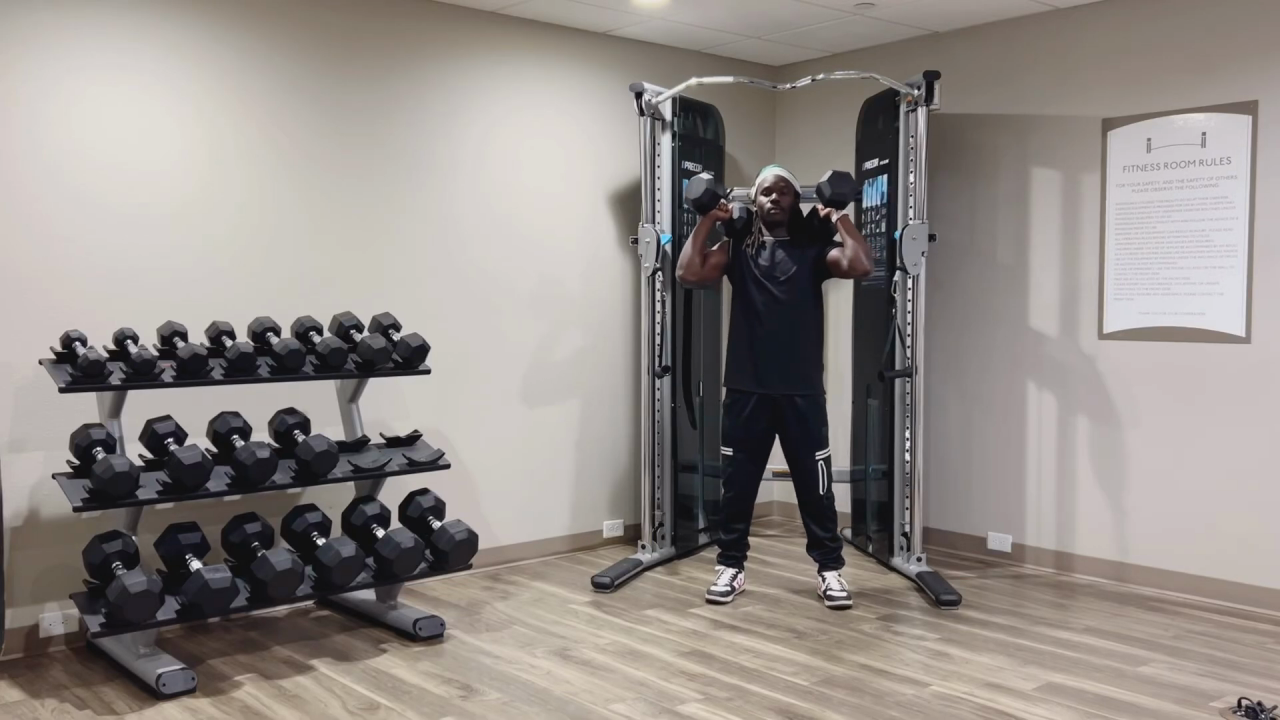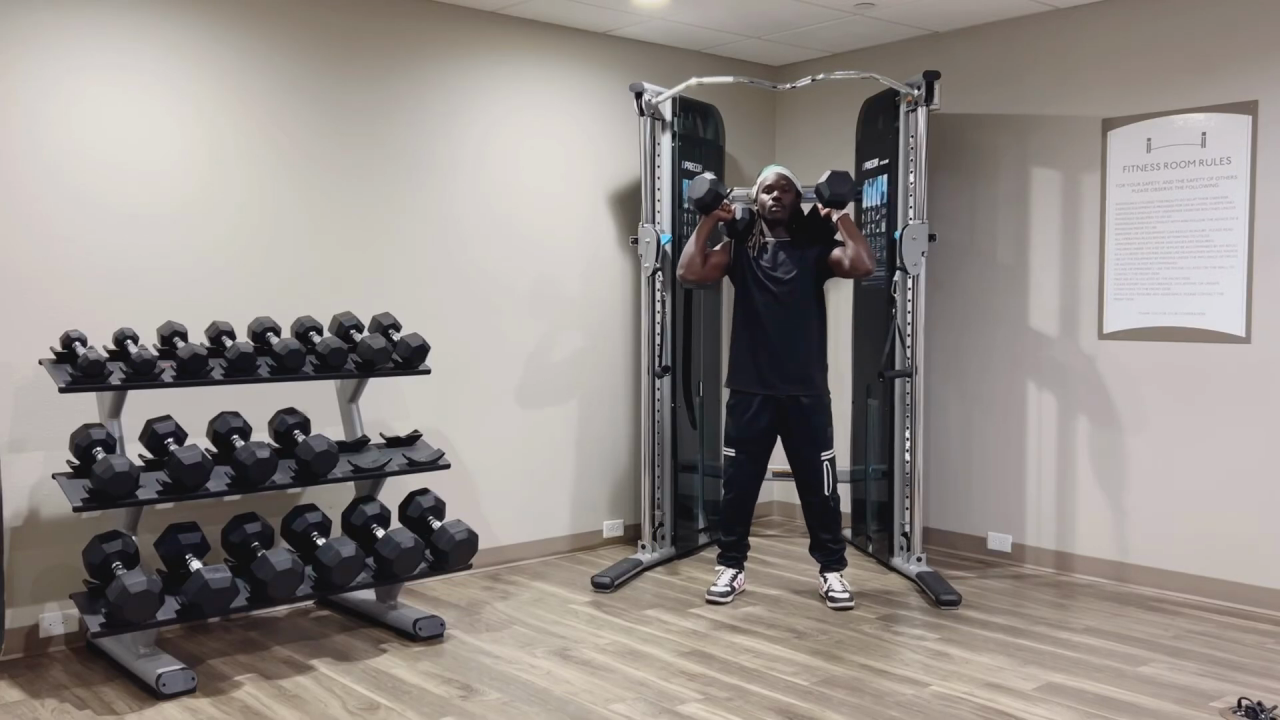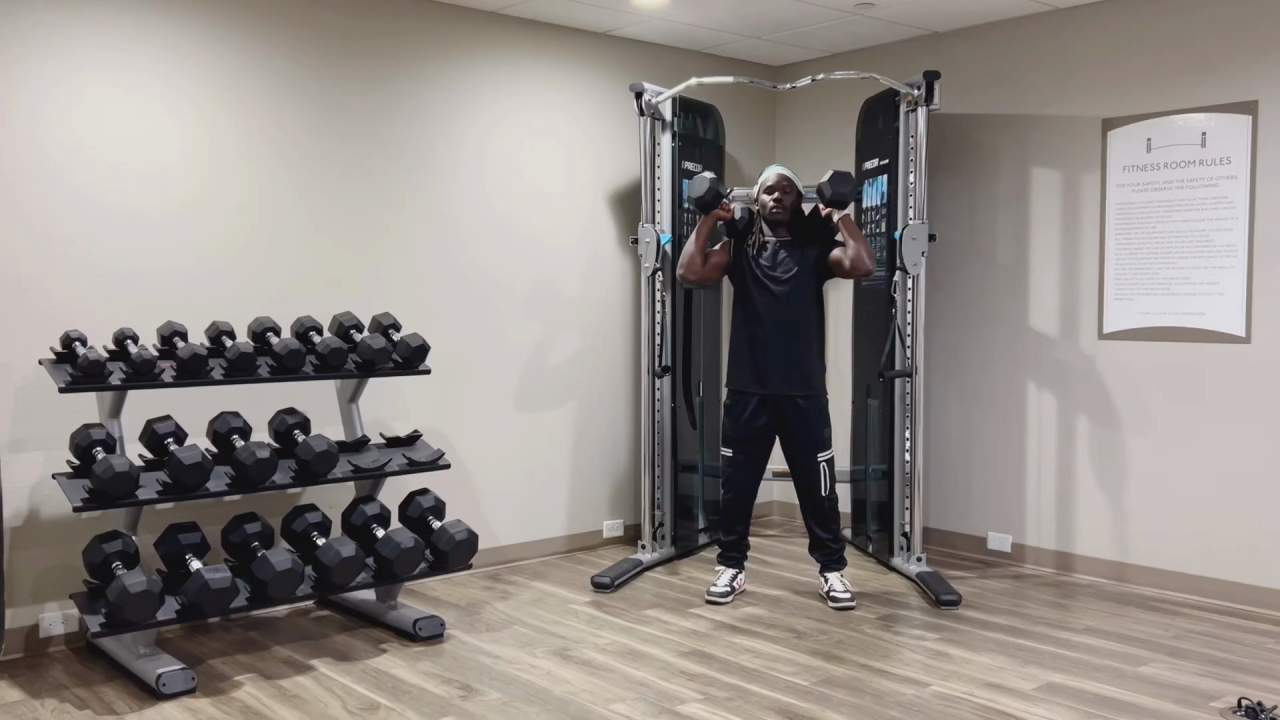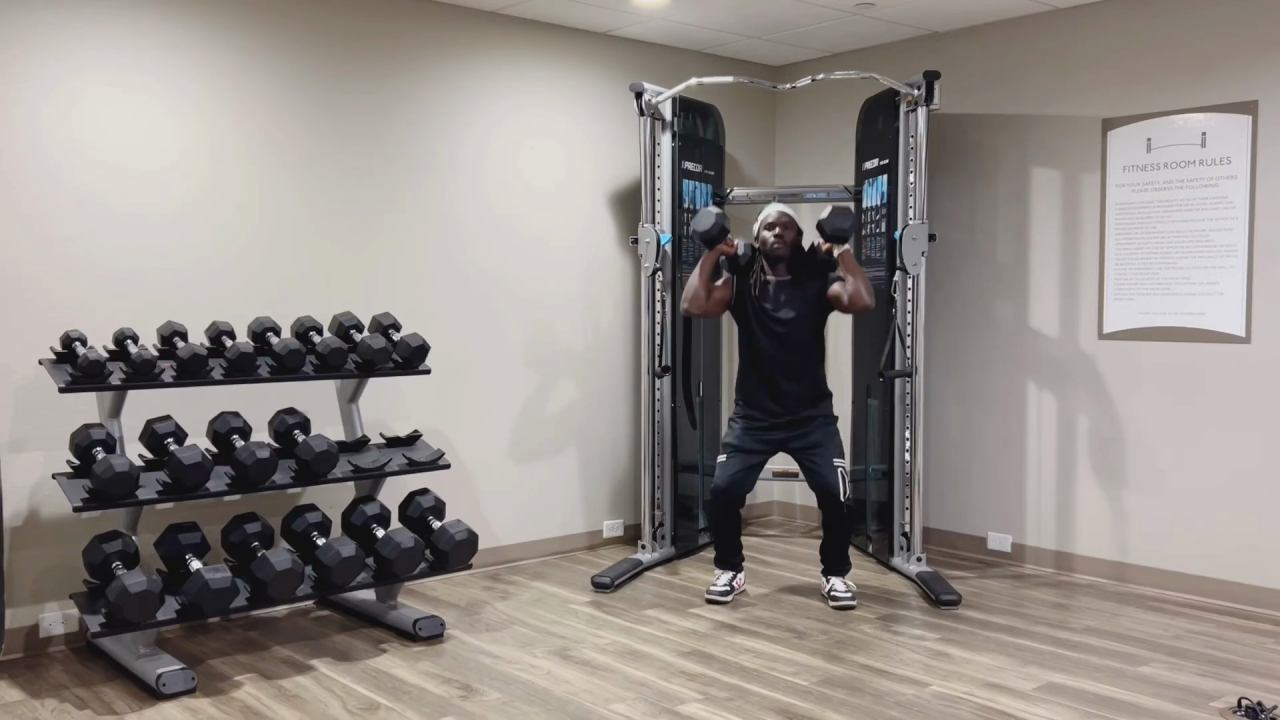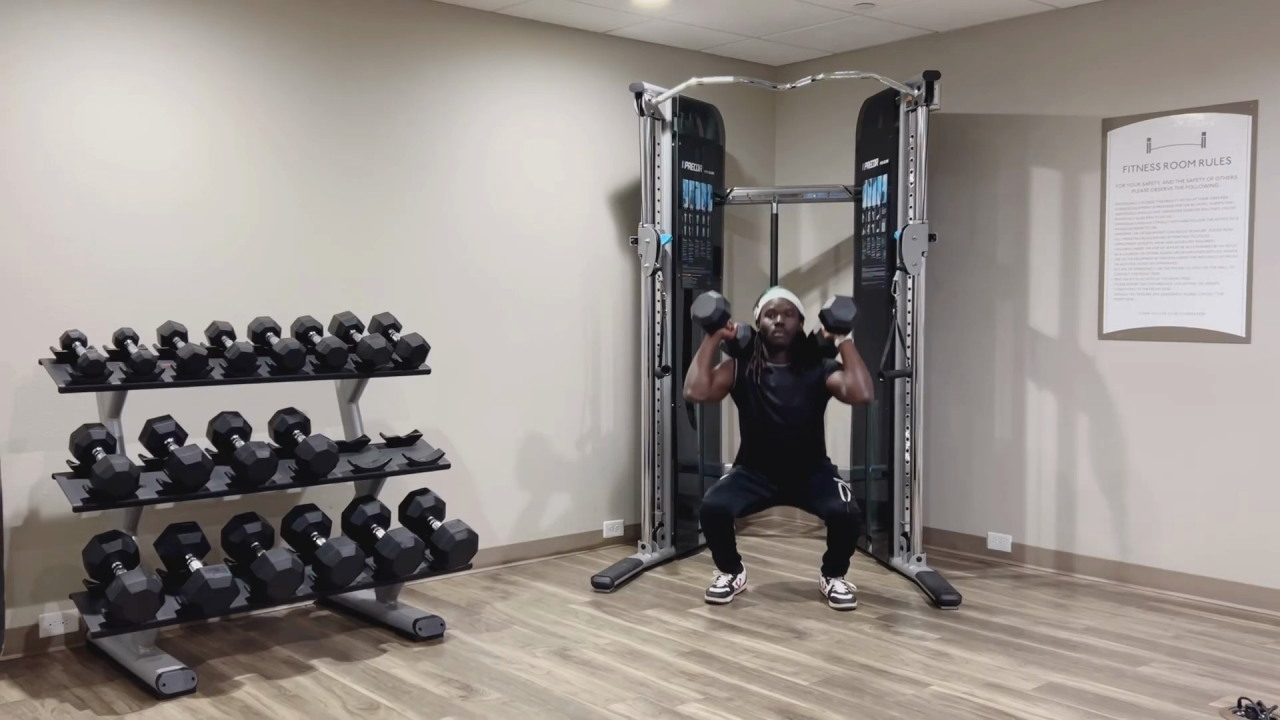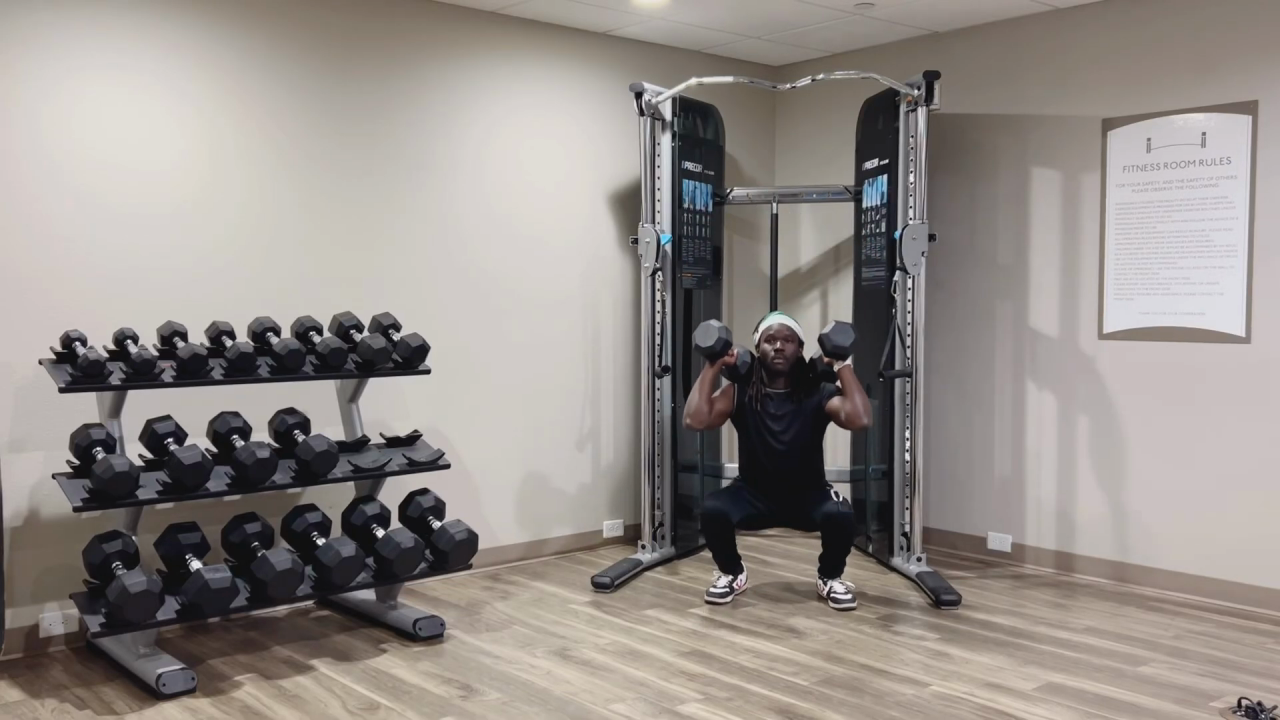
dt=0.5s
person 1, frame 1
left shoulder: (815, 247)
right shoulder: (737, 249)
left elbow: (860, 265)
right elbow: (689, 272)
left wrist: (839, 218)
right wrist: (707, 221)
left hip: (802, 389)
right hip: (746, 388)
left knee: (815, 483)
right knee: (738, 482)
left ankle: (830, 569)
right ankle: (731, 566)
person 1, frame 2
left shoulder: (816, 247)
right shoulder: (739, 249)
left elbow: (862, 264)
right elbow: (689, 272)
left wrist: (840, 216)
right wrist: (709, 220)
left hip: (806, 390)
right hip: (750, 390)
left knee: (819, 485)
right knee: (739, 483)
left ankle: (831, 570)
right ankle: (731, 567)
person 1, frame 3
left shoulder: (817, 248)
right shoulder: (738, 249)
left elbow: (862, 265)
right elbow: (689, 271)
left wrist: (840, 216)
right wrist: (709, 220)
left hip: (804, 392)
right hip: (747, 390)
left knee: (817, 486)
right knee: (738, 484)
left ankle: (832, 570)
right ankle: (731, 567)
person 1, frame 4
left shoulder: (818, 283)
right shoulder: (740, 284)
left elbow: (863, 301)
right elbow: (693, 306)
left wrist: (842, 251)
right wrist: (712, 255)
left hip: (810, 415)
right hip: (753, 415)
left knee: (835, 492)
right knee: (724, 490)
left ankle: (835, 574)
right ankle: (729, 570)
person 1, frame 5
left shoulder: (819, 369)
right shoulder: (740, 368)
left elbow: (861, 394)
right elbow: (696, 392)
left wrist: (844, 341)
right wrist: (712, 340)
left hip: (811, 474)
right hip: (754, 474)
left knee: (845, 512)
right knee: (713, 507)
left ankle: (833, 576)
right ankle: (730, 571)
person 1, frame 6
left shoulder: (819, 394)
right shoulder: (739, 393)
left elbow: (861, 420)
right elbow: (695, 420)
left wrist: (843, 366)
right wrist: (712, 367)
left hip: (808, 495)
right hip: (754, 494)
left knee: (839, 515)
right knee: (713, 511)
left ankle: (830, 577)
right ankle: (731, 573)
